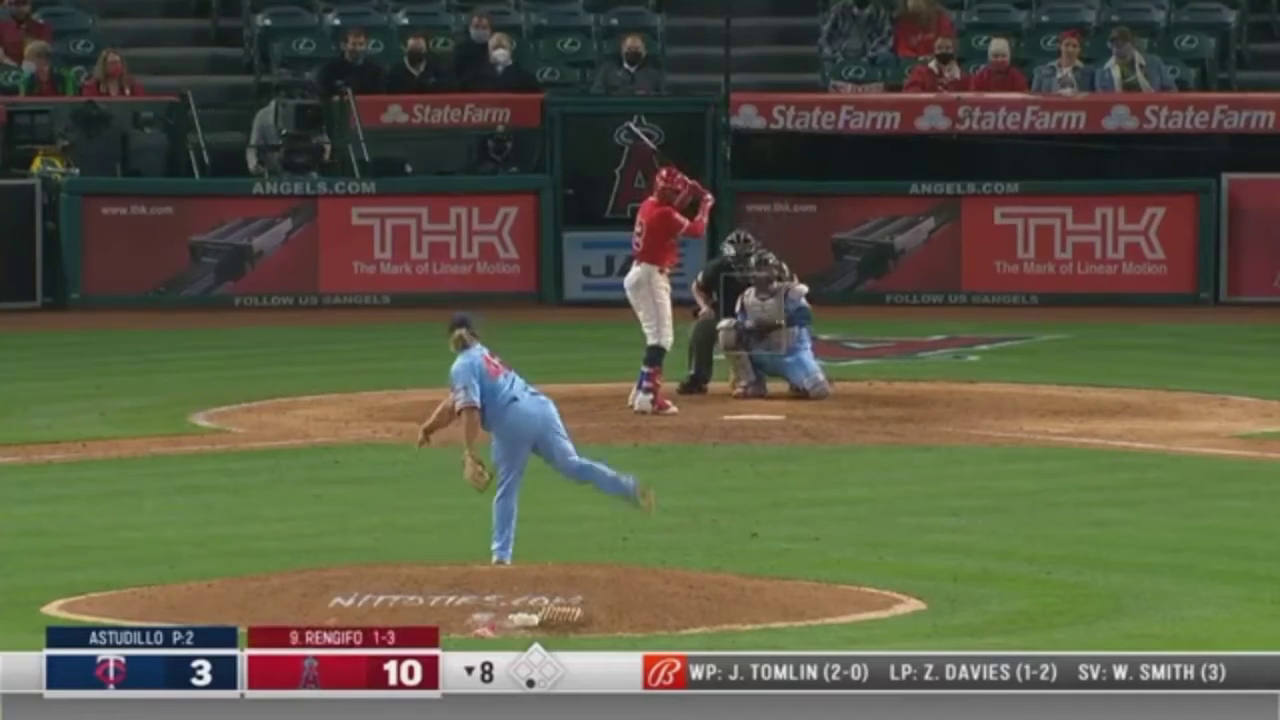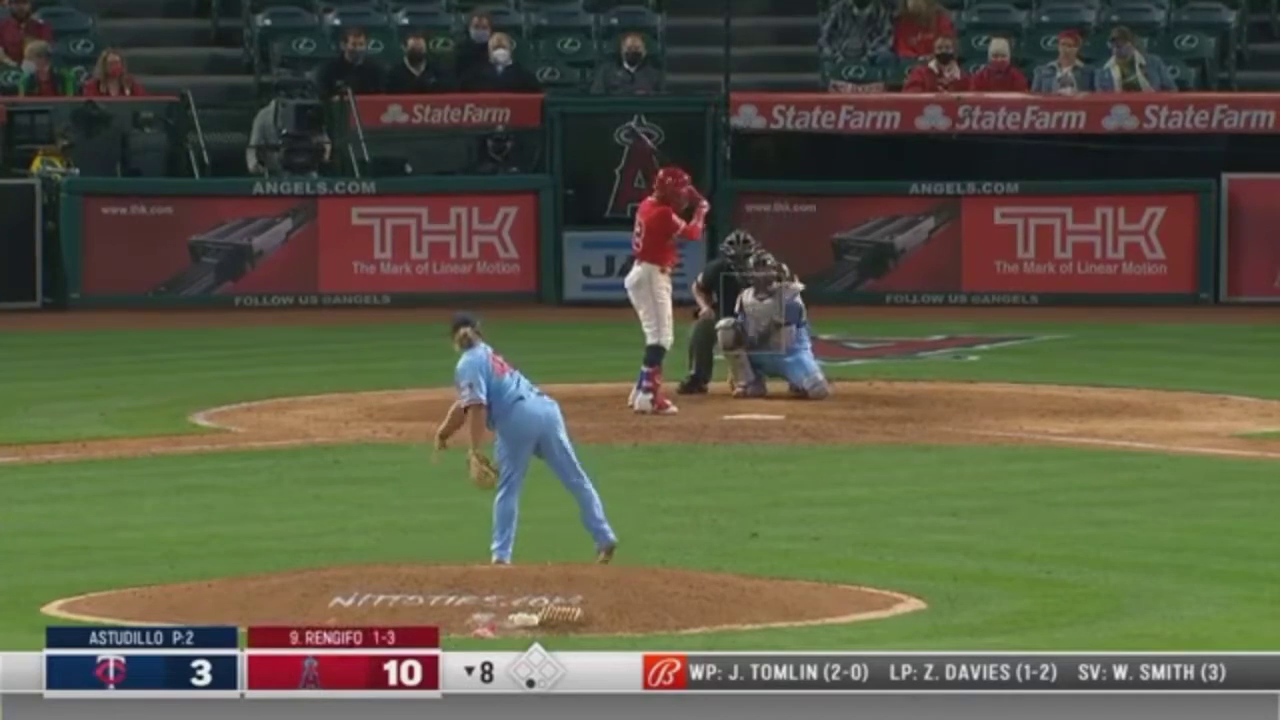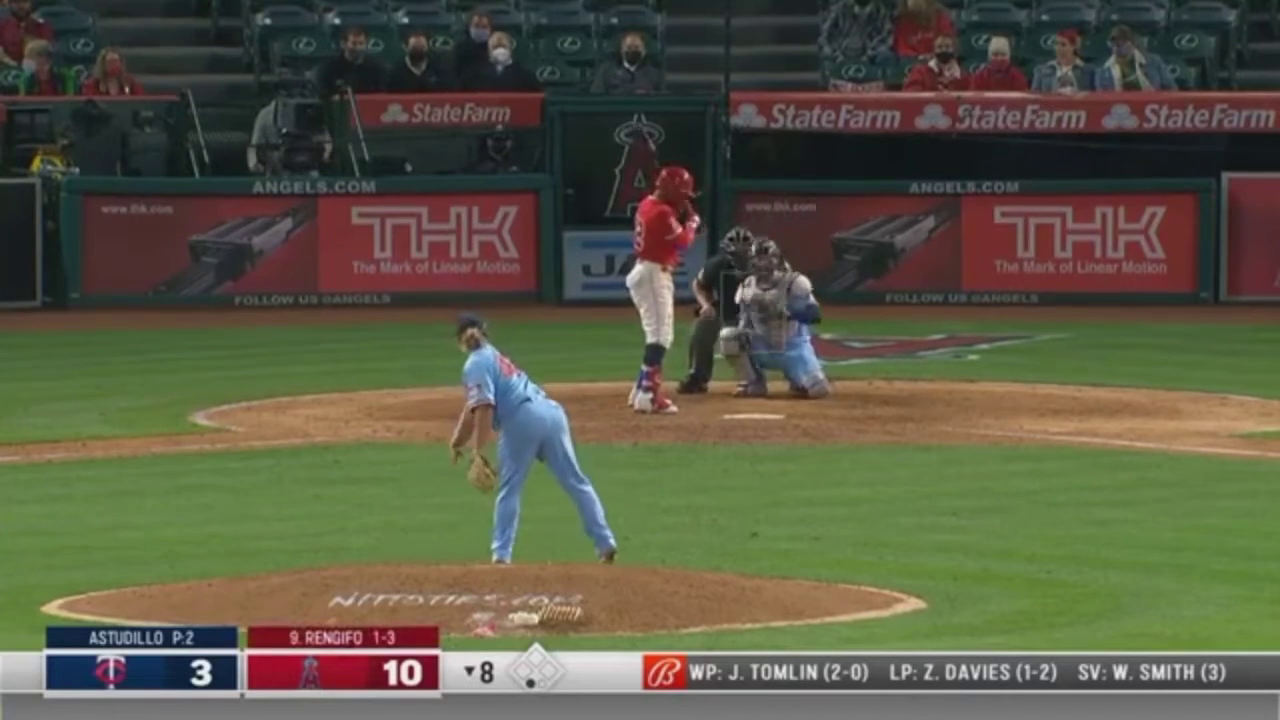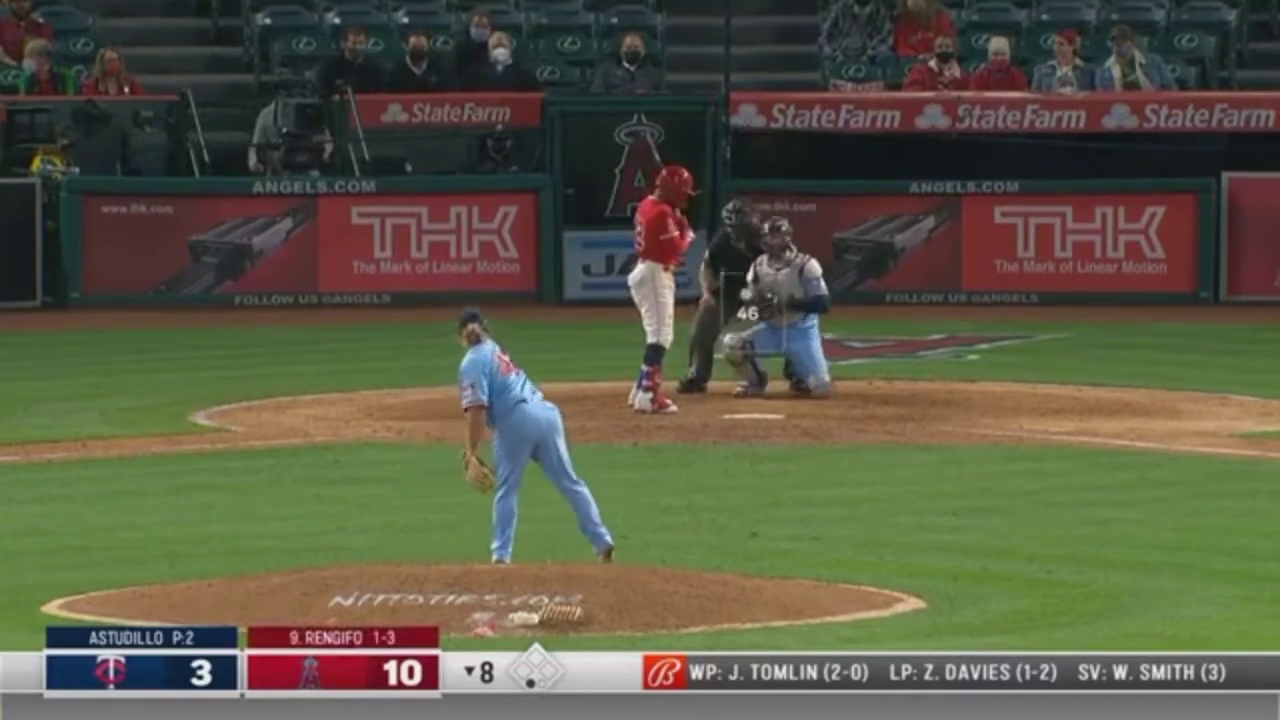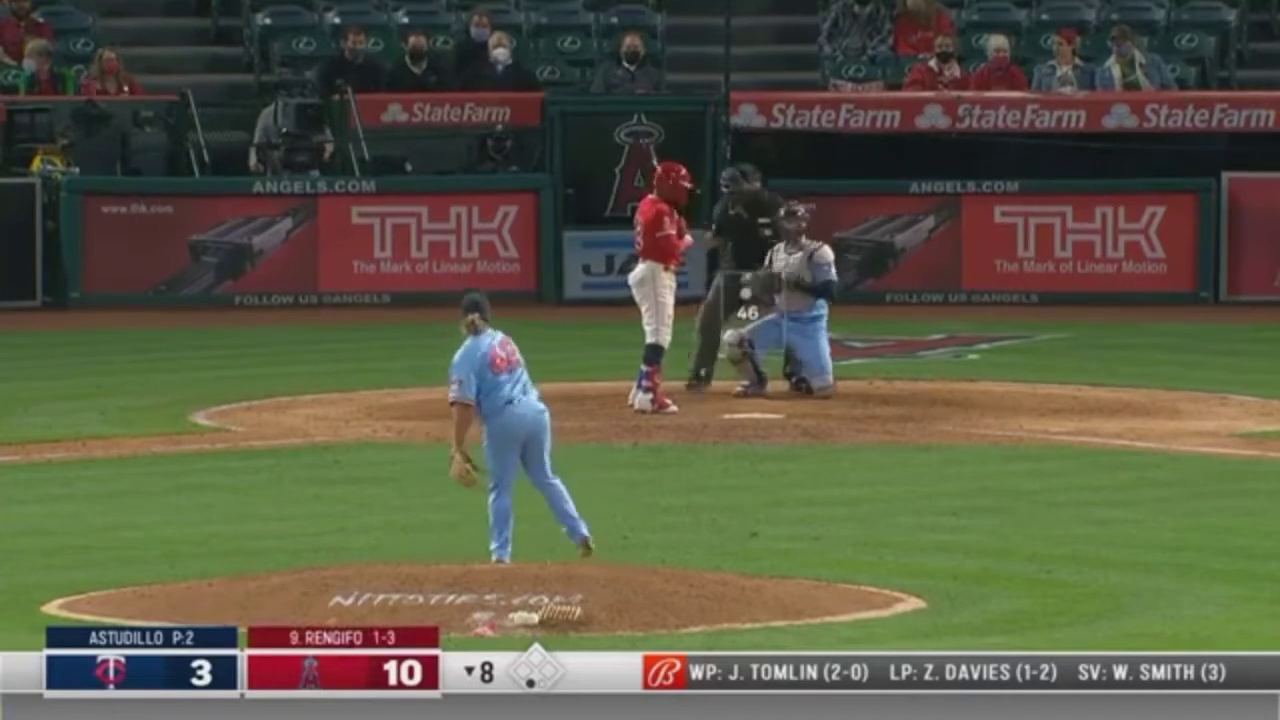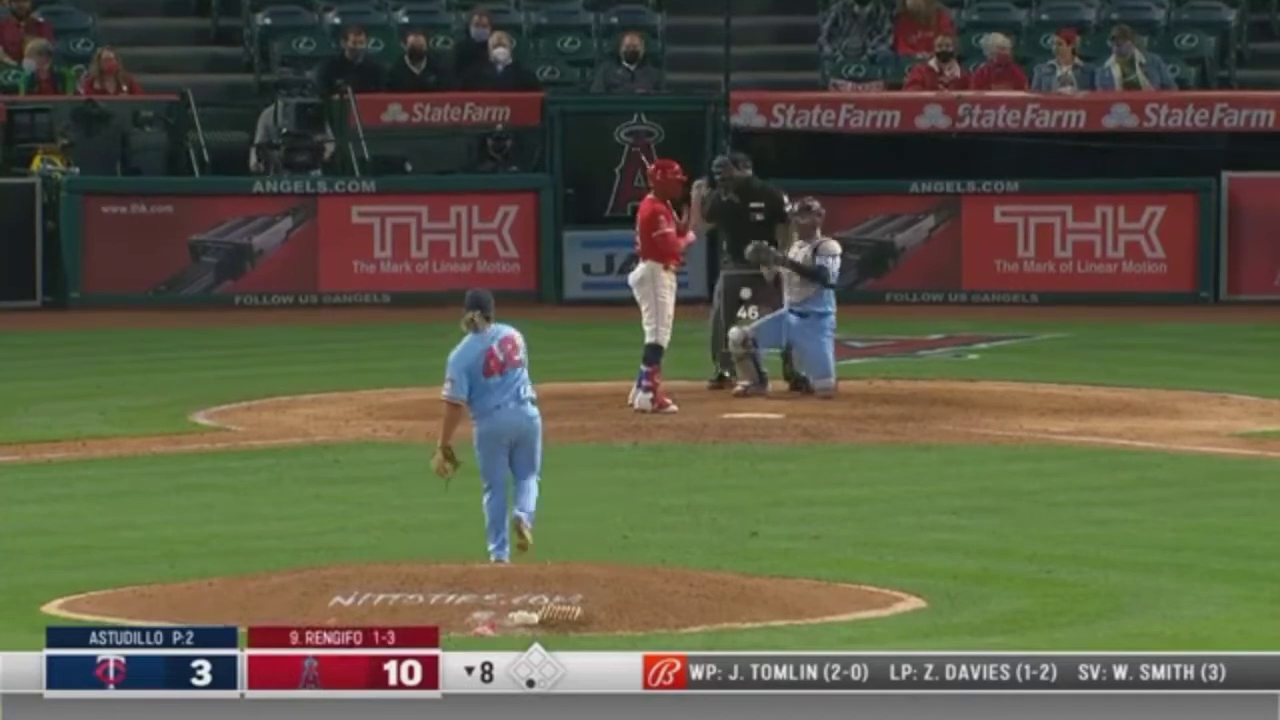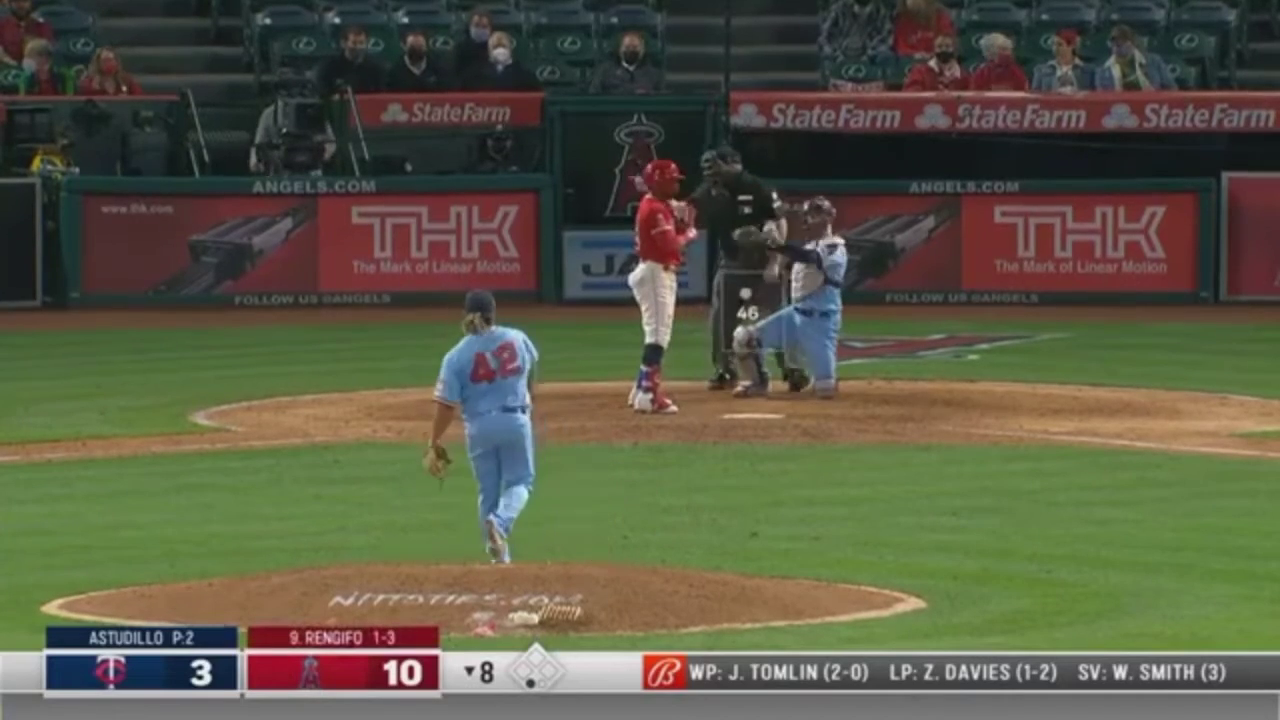
dt=0.2s
person 1, frame 1
left shoulder: (462, 367)
right shoulder: (483, 354)
left elbow: (469, 410)
right elbow: (455, 403)
left wrist: (470, 451)
right wrist: (427, 429)
left hip: (511, 423)
right hip: (541, 409)
left knee: (506, 492)
right knee: (574, 466)
left ankle: (501, 555)
right ankle: (630, 489)
person 1, frame 2
left shoulder: (467, 364)
right shoulder: (487, 353)
left elbow: (476, 408)
right elbow: (463, 405)
left wrist: (475, 450)
right wrist: (442, 434)
left hip: (516, 422)
right hip: (546, 409)
left knee: (508, 490)
right knee: (574, 477)
left ankle: (500, 554)
right ankle: (605, 538)
person 1, frame 3
left shoulder: (475, 365)
right shoulder: (493, 356)
left elbow: (483, 409)
right elbow: (474, 407)
left wrist: (478, 451)
right wrist: (457, 442)
left hip: (521, 423)
right hip: (552, 413)
left knee: (509, 491)
right knee: (576, 482)
left ankle: (501, 554)
right ankle: (605, 544)
person 1, frame 4
left shoulder: (471, 363)
right shoulder: (493, 350)
left elbow: (477, 409)
left wrist: (473, 452)
right wrist: (470, 447)
left hip: (515, 423)
right hip: (547, 413)
left knee: (507, 491)
right knee: (569, 482)
left ankle: (501, 554)
right ankle: (602, 541)
person 1, frame 5
left shoulder: (465, 355)
right shoulder: (503, 339)
left elbow: (464, 405)
left wrist: (458, 448)
left hip: (504, 420)
right hip: (536, 411)
left knee: (501, 489)
right knee: (546, 478)
left ankle: (500, 553)
right ankle: (579, 532)
person 1, frame 6
left shoulder: (461, 354)
right shoulder: (512, 334)
left elbow: (455, 404)
left wrist: (444, 444)
left hip: (491, 422)
right hip: (526, 414)
left knee: (495, 488)
right knee: (528, 475)
left ankle: (499, 552)
right ankle: (523, 515)
person 1, frame 7
left shoulder: (456, 356)
right shoulder: (517, 338)
left elbow: (446, 405)
right elbow: (531, 372)
left wrist: (434, 443)
left hip: (481, 427)
right hip: (516, 421)
left knee: (489, 491)
right knee: (520, 481)
left ankle: (499, 553)
right ankle: (500, 521)
person 2, frame 1
left shoulder: (649, 205)
right shoulder: (663, 213)
left elbow: (672, 210)
right elbow: (697, 229)
left wrist: (689, 194)
right wrist: (706, 202)
left hip: (643, 274)
right hip: (650, 277)
left knee: (657, 336)
right knee: (661, 337)
left ankle: (642, 391)
right ankle: (648, 397)
person 2, frame 2
left shoulder: (648, 205)
right shoulder: (662, 213)
left elbow: (671, 215)
right elbow: (692, 233)
left wrist: (688, 202)
right wrist: (701, 207)
left hip: (644, 273)
right hip: (652, 276)
left knee: (657, 336)
right knee: (661, 337)
left ankle: (641, 392)
right ankle: (648, 396)
person 2, frame 3
left shoulder: (648, 204)
right shoulder: (662, 212)
left elbow: (668, 224)
right elbow: (684, 242)
left wrist: (682, 213)
right wrist: (693, 220)
left hip: (646, 272)
right hip: (654, 275)
left knee: (656, 334)
right knee: (661, 335)
left ankle: (641, 391)
right ankle: (648, 396)
person 2, frame 4
left shoulder: (648, 205)
right shoulder: (662, 212)
right elbow: (678, 247)
left wrist: (678, 223)
right wrist: (688, 233)
left hip: (647, 271)
right hip: (655, 274)
left knee: (657, 334)
right knee: (661, 335)
left ankle: (642, 390)
right ankle: (648, 395)
person 2, frame 5
left shoulder: (648, 204)
right shoulder: (660, 210)
right elbow: (673, 248)
left wrist: (678, 228)
right wrist: (687, 238)
left hip: (649, 271)
right hip: (656, 274)
left knee: (656, 334)
right knee: (659, 335)
left ankle: (642, 390)
right ankle: (647, 396)
person 2, frame 6
left shoulder: (659, 205)
right shoulder: (656, 209)
left elbow: (674, 233)
right elbow: (672, 246)
left wrist: (685, 224)
right wrist: (689, 236)
left hip: (659, 273)
right hip: (656, 274)
left knee: (656, 334)
right knee: (658, 334)
left ankle: (642, 389)
right ankle: (647, 395)
person 2, frame 7
left shoulder: (662, 206)
right shoulder: (654, 209)
left elbow: (674, 234)
right elbow: (672, 244)
left wrist: (684, 221)
right wrist: (690, 233)
left hip: (661, 273)
right hip: (655, 274)
left knee: (657, 334)
right knee: (658, 335)
left ankle: (642, 390)
right ankle: (647, 396)
person 3, frame 1
left shoulder: (764, 268)
right shoulder: (717, 267)
left elbow: (781, 291)
right elbow: (698, 287)
right wrist: (705, 306)
left hip: (756, 312)
right hip: (724, 310)
right knee: (701, 330)
right ankle: (697, 379)
person 3, frame 2
right shoulder: (717, 268)
right elbow: (697, 287)
right wrist: (705, 306)
right hip: (724, 312)
right knee: (701, 330)
right ankle: (697, 378)
person 3, frame 3
right shoulder: (717, 265)
right elbow: (697, 285)
right wrist: (706, 304)
right hip: (725, 310)
right knee: (701, 330)
right ankle: (697, 378)
person 3, frame 4
right shoulder: (722, 240)
right elbow: (707, 267)
right wrist: (707, 293)
right hip: (728, 293)
right knee: (704, 325)
left ankle: (795, 375)
right ankle: (697, 376)
person 3, frame 5
left shoulder: (775, 207)
right shoulder: (726, 208)
left elbow: (790, 242)
right elbow: (716, 239)
right wrist: (697, 236)
left hip: (767, 273)
right hip: (734, 271)
left knee: (782, 321)
right knee: (709, 318)
left ankle: (795, 373)
right ankle: (700, 372)
person 3, frame 6
left shoulder: (770, 195)
right shoulder: (719, 197)
left elbow: (788, 230)
right elbow: (700, 226)
right wrist: (696, 199)
right hip: (732, 266)
right knee: (720, 319)
right ankle: (723, 371)
person 3, frame 7
left shoulder: (758, 190)
right shoulder: (709, 192)
left elbow: (779, 226)
left wrist: (774, 262)
left hip: (760, 264)
right hip: (728, 265)
right knee: (720, 319)
left ankle: (791, 369)
right ankle: (724, 371)
person 4, frame 1
left shoulder: (791, 292)
right shoulder: (747, 298)
left elbow: (805, 315)
right elbow: (741, 334)
left wrist: (775, 323)
left hip: (793, 354)
right hip: (762, 356)
left knee: (819, 390)
right knee: (727, 327)
left ankle: (798, 381)
right ankle: (752, 382)
person 4, frame 2
left shoulder: (789, 291)
right shoulder: (745, 298)
left elbow: (795, 314)
right elbow: (741, 334)
left wrist: (773, 323)
left hip: (793, 355)
right hip: (762, 355)
left knee: (819, 390)
right knee: (725, 326)
left ankle: (798, 382)
right ankle: (751, 383)
person 4, frame 3
left shoulder: (794, 283)
right shoulder: (747, 286)
left elbow: (814, 315)
right elbow: (744, 321)
left wrist: (784, 312)
left hip: (794, 348)
right hip: (763, 348)
left knee: (818, 389)
right knee: (728, 336)
left ankle: (799, 379)
right ankle: (753, 382)
person 4, frame 4
left shoulder: (805, 265)
right shoulder: (758, 266)
left elbow: (823, 305)
right elbow: (750, 302)
left wrist: (787, 303)
left hip: (802, 333)
right hip: (771, 330)
left knee: (822, 389)
right knee: (732, 343)
left ankle: (801, 377)
right ankle: (755, 382)
person 4, frame 5
left shoulder: (818, 252)
right shoulder: (776, 251)
left elbow: (829, 291)
left wrist: (795, 283)
left hip: (810, 325)
right hip: (780, 320)
left knee: (823, 388)
right knee: (732, 340)
left ankle: (803, 378)
right ankle: (755, 382)
person 4, frame 6
left shoulder: (827, 247)
right shoulder: (796, 246)
left elbow: (822, 276)
left wrist: (786, 262)
right wrist: (770, 259)
left hip: (816, 322)
right hip: (789, 315)
left knee: (824, 388)
right knee: (737, 337)
left ankle: (807, 375)
right ankle: (757, 382)
person 4, frame 7
left shoulder: (834, 245)
right shoulder: (811, 246)
left elbow: (810, 258)
left wrist: (776, 246)
left hip: (821, 320)
right hip: (795, 313)
left knee: (825, 389)
right knee: (743, 337)
left ankle: (822, 376)
right ankle: (757, 382)
